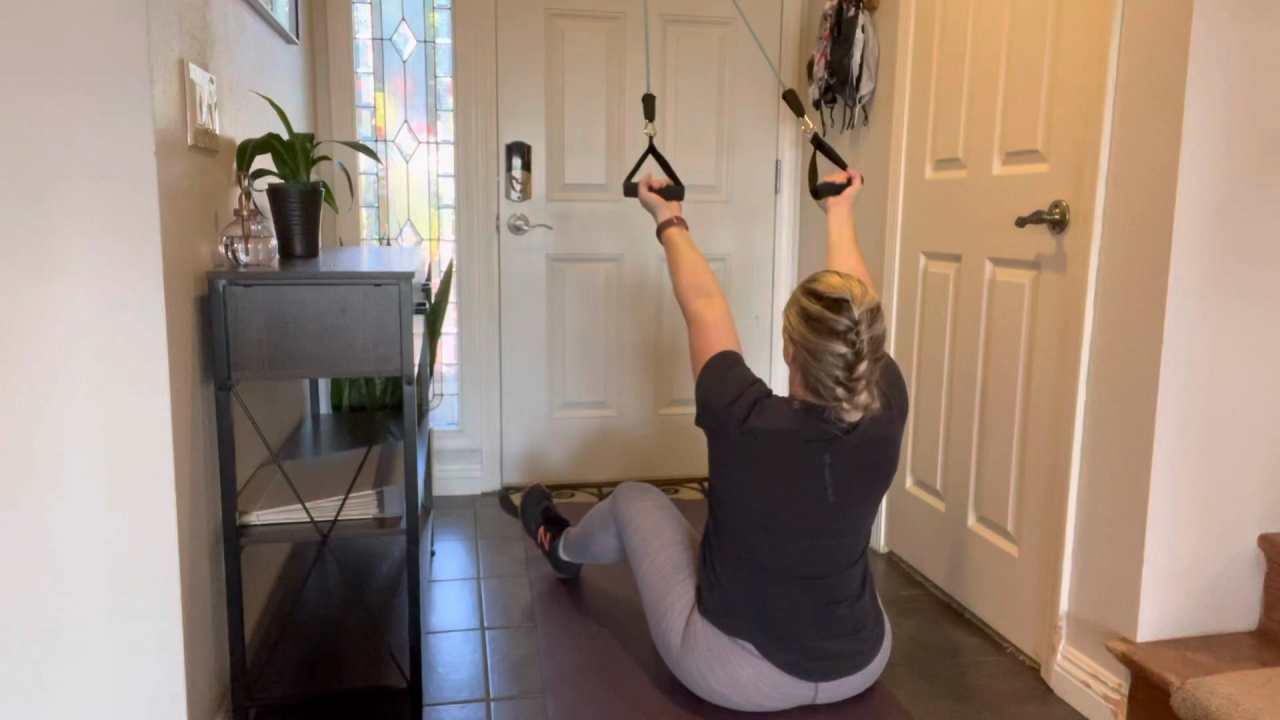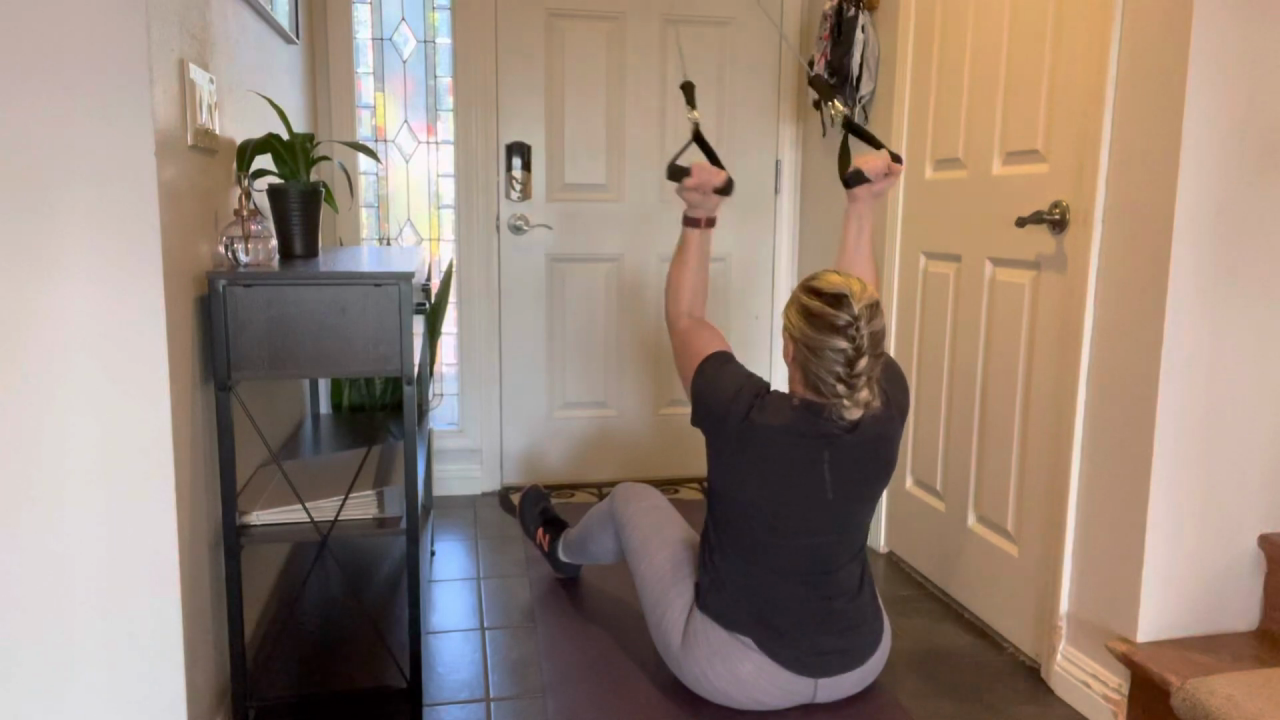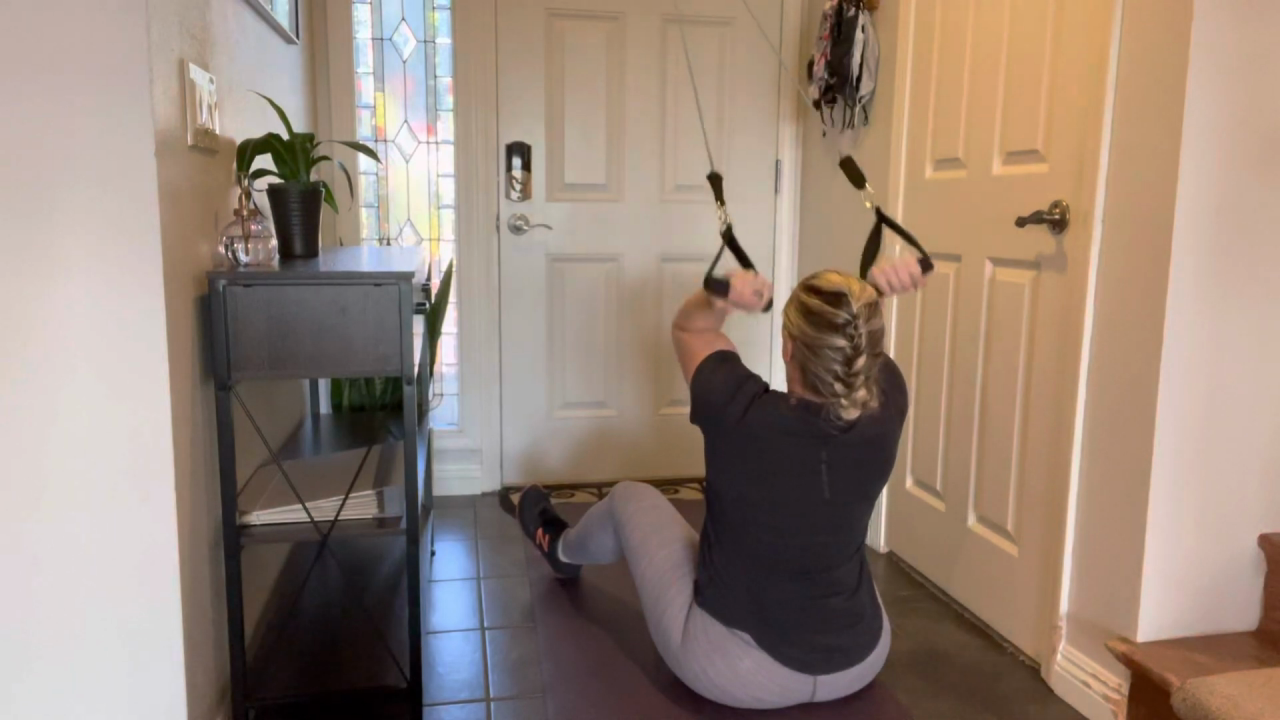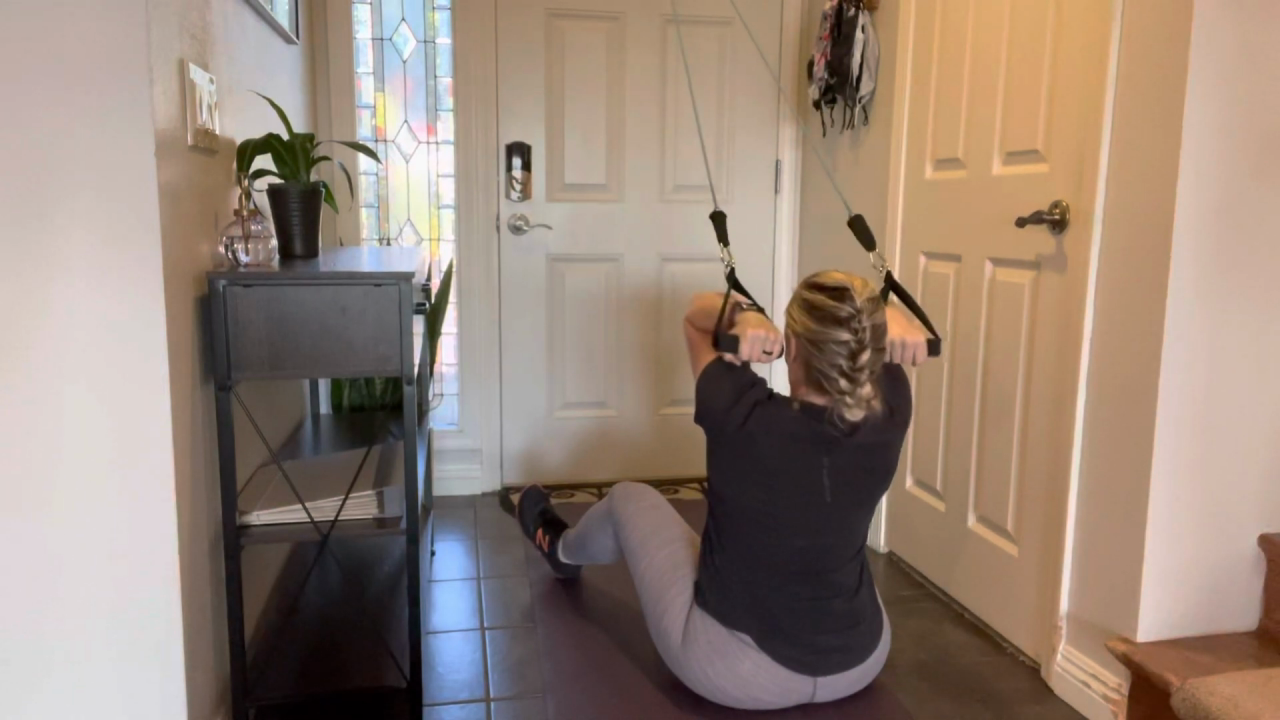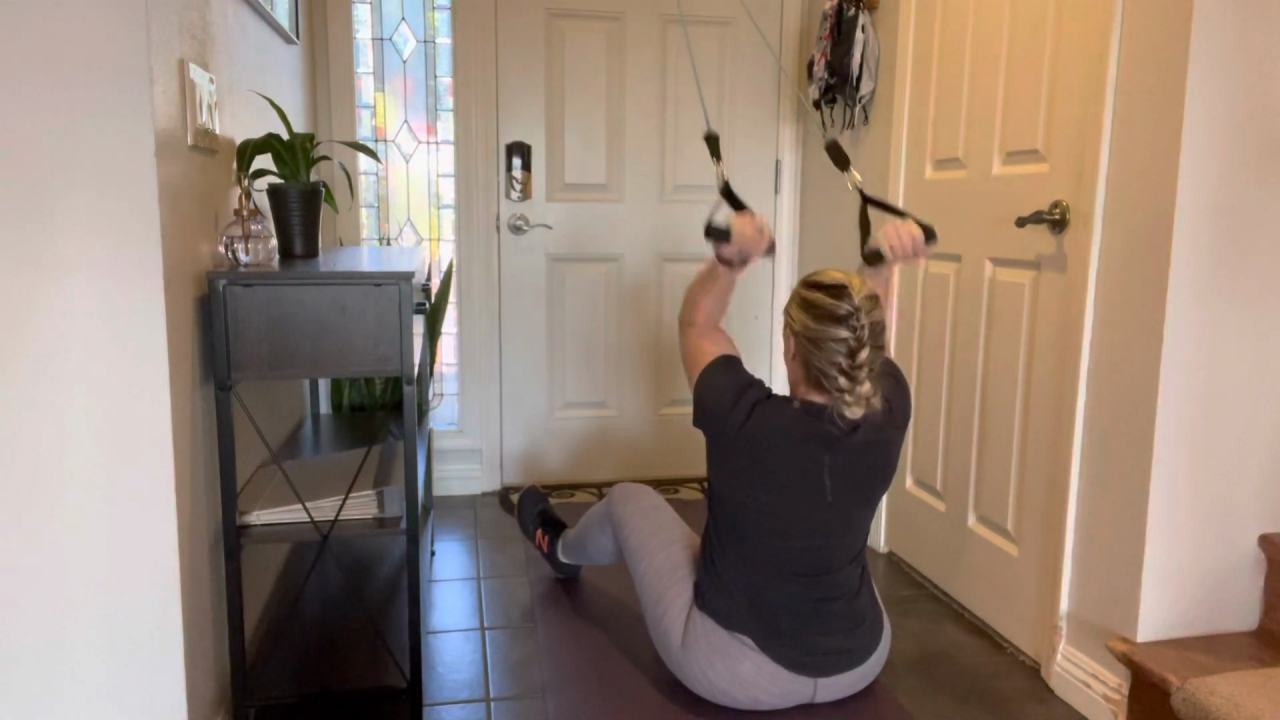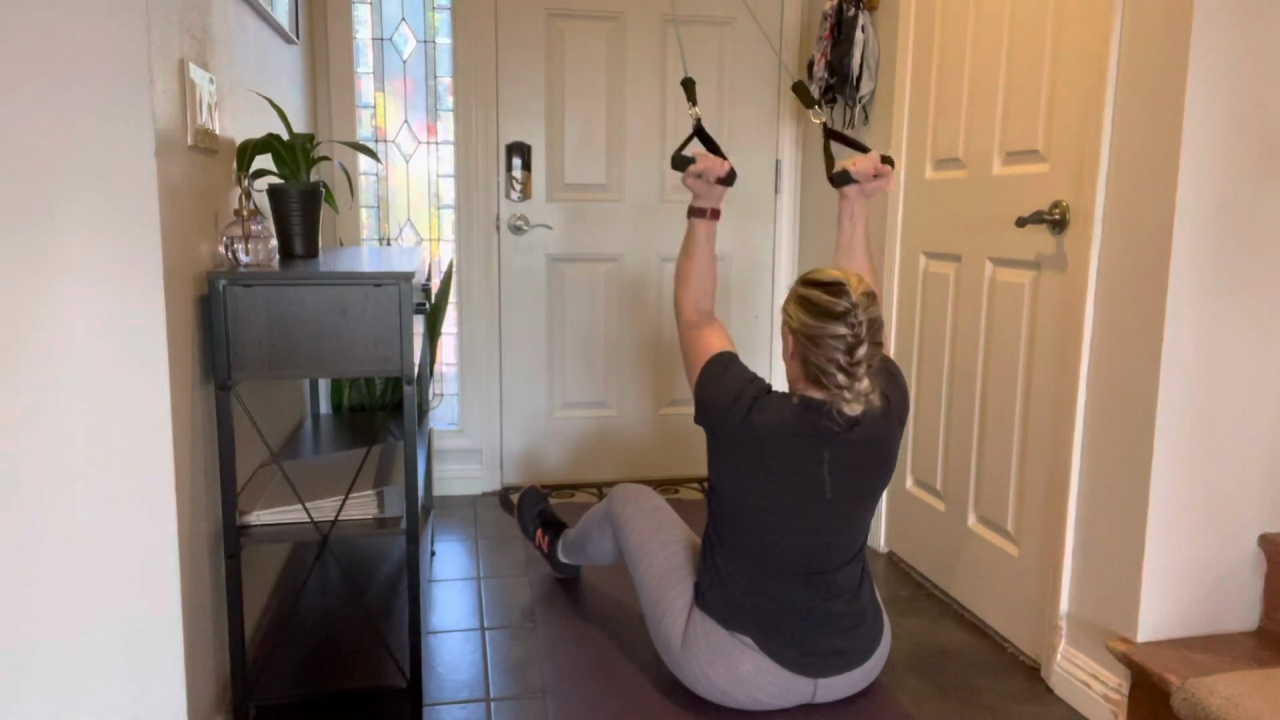
dt=0.4s
person 1, frame 1
left shoulder: (744, 422)
right shoulder: (883, 418)
left elbow: (704, 307)
right elbow: (855, 316)
left wrist: (669, 219)
right wrist: (839, 211)
left hip: (736, 677)
right hip: (860, 667)
left knee: (634, 501)
left ankle: (563, 548)
person 1, frame 2
left shoulder: (742, 419)
right shoulder: (885, 415)
left elbow: (685, 320)
right elbow: (857, 314)
left wrist: (699, 217)
right wrist: (861, 204)
left hip: (736, 674)
right hip: (859, 666)
left knee: (632, 500)
left ankle: (561, 549)
person 1, frame 3
left shoulder: (742, 419)
right shoulder: (884, 414)
left elbow: (688, 329)
right elbow: (852, 340)
left wrist: (721, 299)
right wrist: (876, 287)
left hip: (735, 673)
left knee: (631, 500)
left ankle: (560, 550)
person 1, frame 4
left shoulder: (744, 420)
right shoulder: (888, 417)
left elbow: (698, 315)
right elbow: (859, 331)
left wrist: (742, 317)
right wrist: (893, 322)
left hip: (736, 673)
left knee: (629, 500)
left ankle: (562, 550)
person 1, frame 5
left shoulder: (744, 422)
right shoulder: (888, 418)
left elbow: (696, 323)
right elbow: (861, 328)
left wrist: (727, 259)
right wrist: (881, 262)
left hip: (734, 673)
right hip: (859, 665)
left knee: (629, 499)
left ankle: (562, 551)
person 1, frame 6
left shoulder: (745, 420)
right shoulder: (885, 415)
left elbow: (693, 314)
right elbow: (856, 312)
left wrist: (704, 209)
right wrist: (854, 204)
left hip: (735, 674)
right hip: (858, 665)
left knee: (629, 501)
left ankle: (561, 550)
